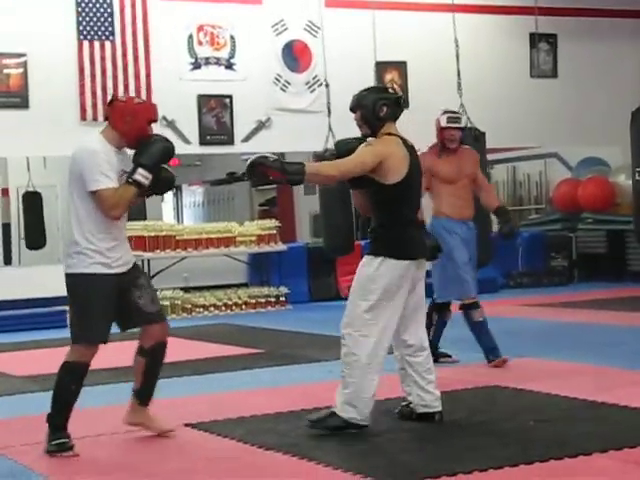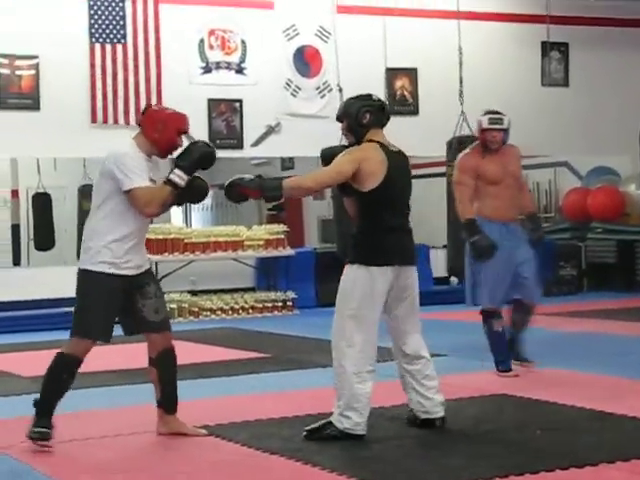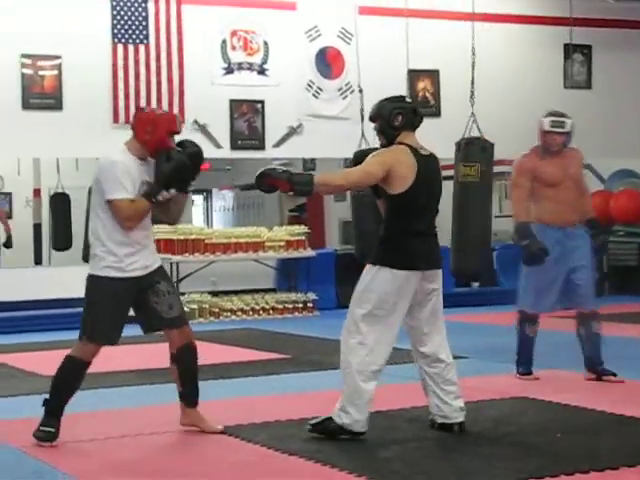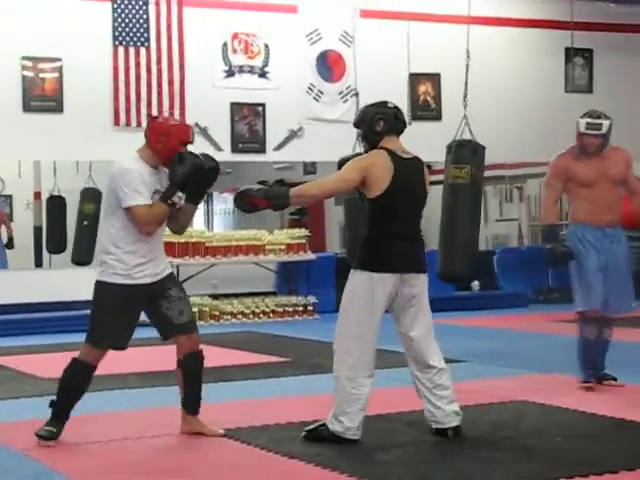
dt=0.4s
person 1, frame 1
left shoulder: (379, 148)
right shoulder: (404, 149)
left elbow: (331, 172)
left wrist: (280, 169)
right wrist: (356, 175)
left hip: (389, 253)
right hip: (413, 251)
left knee: (361, 332)
right knee: (410, 333)
left ankle: (351, 411)
right ankle: (426, 404)
person 1, frame 2
left shoulder: (361, 155)
right shoulder: (399, 158)
left elbow: (311, 183)
left wrist: (259, 187)
right wrist: (347, 183)
left hip: (370, 260)
right hip: (403, 259)
left knee: (352, 343)
right knee: (409, 339)
left ankle: (349, 422)
right ankle: (430, 410)
person 1, frame 3
left shoulder: (391, 157)
right shoulder: (432, 161)
left elbow: (340, 182)
left wrist: (290, 181)
right wrist: (381, 186)
left hip: (394, 263)
right hip: (428, 262)
left knee: (363, 340)
right knee: (432, 342)
left ankle: (349, 419)
right ankle: (450, 414)
person 1, frame 4
left shoulder: (370, 162)
right shoulder: (420, 168)
left elbow: (319, 191)
left wrist: (270, 196)
left hip: (376, 266)
right hip: (413, 267)
left knee: (353, 349)
right knee: (423, 347)
left ankle: (344, 425)
right ankle: (447, 419)
person 2, frame 1
left shoulder: (122, 155)
right shoulder: (91, 153)
right elbow: (111, 207)
left wrist: (147, 185)
right wrist: (144, 168)
left hip: (122, 264)
right hip: (89, 269)
left knee: (156, 329)
right knee: (83, 349)
left ankle: (139, 408)
right ankle: (57, 430)
person 2, frame 2
left shoulder: (150, 162)
right shoulder: (123, 158)
right elbow: (147, 206)
left wrist: (182, 194)
right wrist: (182, 170)
left hip: (137, 268)
right hip: (101, 269)
left knee: (161, 338)
right knee: (81, 343)
left ankle: (168, 418)
right ankle: (42, 417)
person 2, frame 3
left shoulder: (154, 165)
right shoulder: (114, 165)
left elbow: (171, 217)
right elbow: (127, 219)
left wrist: (183, 181)
right wrist: (160, 185)
left hip: (148, 269)
right hip: (110, 274)
left knee: (182, 334)
right knee: (87, 347)
left ankle: (190, 412)
right ankle: (51, 418)
person 2, frame 4
left shoulder: (164, 173)
right shoulder: (128, 172)
left elbow: (177, 227)
right elbow: (145, 224)
left wrist: (196, 191)
right wrist: (176, 189)
left hip: (159, 275)
right hip: (119, 280)
left knee: (189, 342)
right knee: (94, 351)
left ankle: (190, 418)
right ankle: (57, 418)
person 3, frame 1
left shoulder: (470, 155)
right shoulder: (427, 160)
left elbow: (484, 188)
left wrist: (504, 215)
left hip: (467, 227)
right hip: (445, 228)
left knee: (445, 294)
right knee: (467, 293)
left ankle: (431, 348)
right ankle: (491, 352)
person 3, frame 2
left shoulder: (512, 153)
right shoulder: (469, 160)
right elbow: (463, 199)
left wrist: (533, 221)
right wrist: (474, 234)
left hip: (514, 229)
right hip: (487, 230)
left knee: (529, 296)
right knee: (491, 301)
left ankle: (512, 345)
right ankle: (502, 361)
person 3, frame 3
left shoulder: (575, 157)
right shoulder: (528, 162)
right elbow: (519, 202)
left wrist: (596, 228)
right wrist: (526, 238)
left hip: (577, 235)
right hip: (546, 236)
left knee: (587, 305)
right knee: (532, 306)
left ankle: (594, 366)
right ankle: (523, 366)
person 3, frame 4
right shoulder: (564, 162)
right elbow: (549, 202)
right wrist: (552, 239)
left hip: (615, 235)
right hip: (584, 236)
left knee: (609, 309)
right knee: (591, 306)
left ankle: (596, 369)
right ankle: (587, 371)
